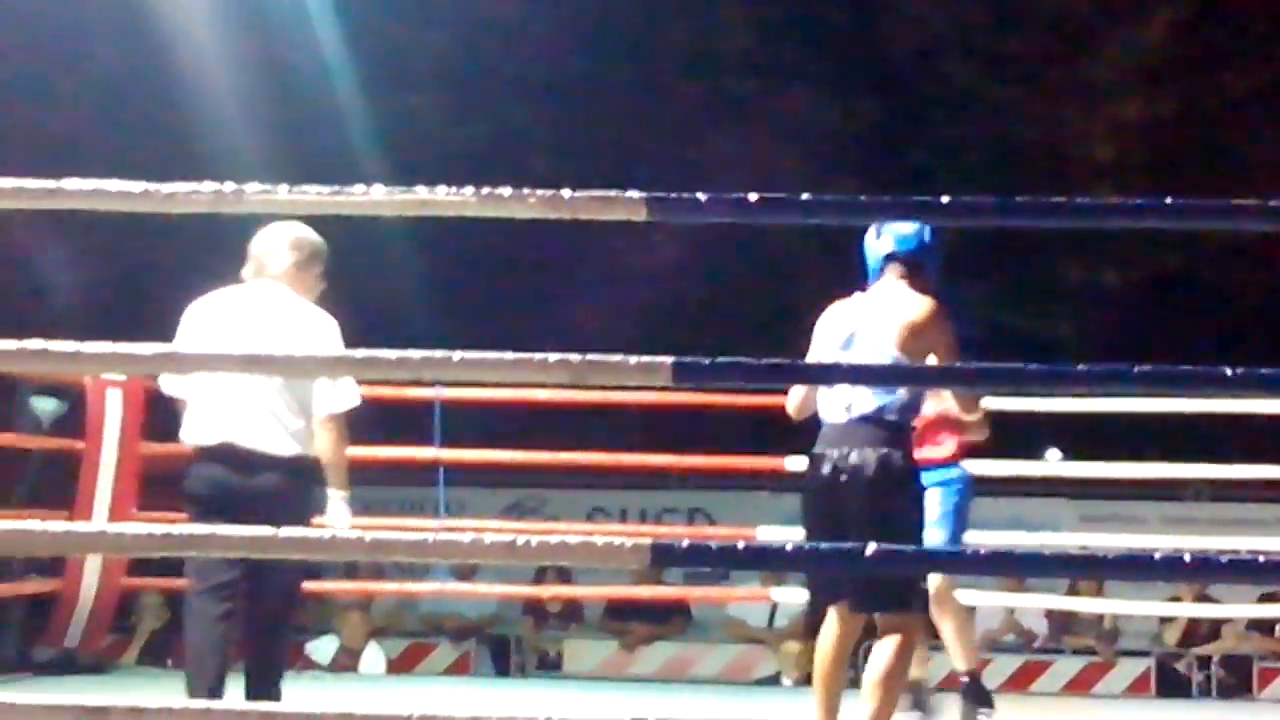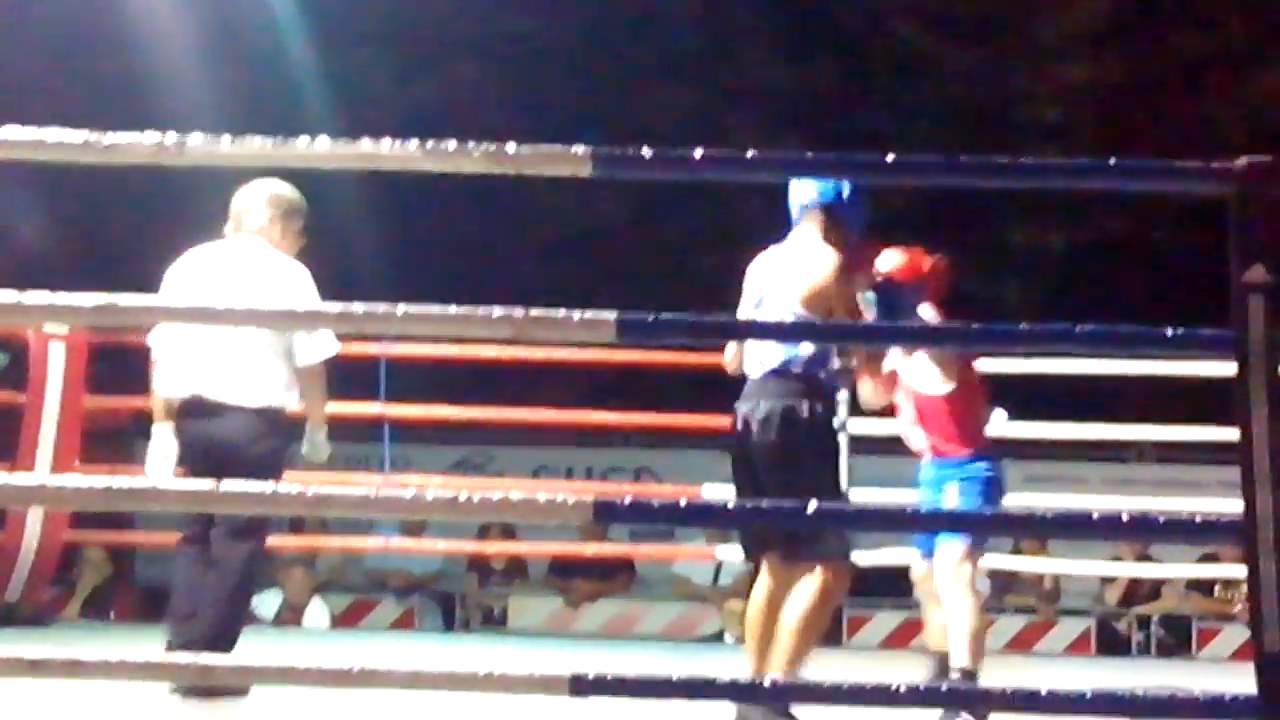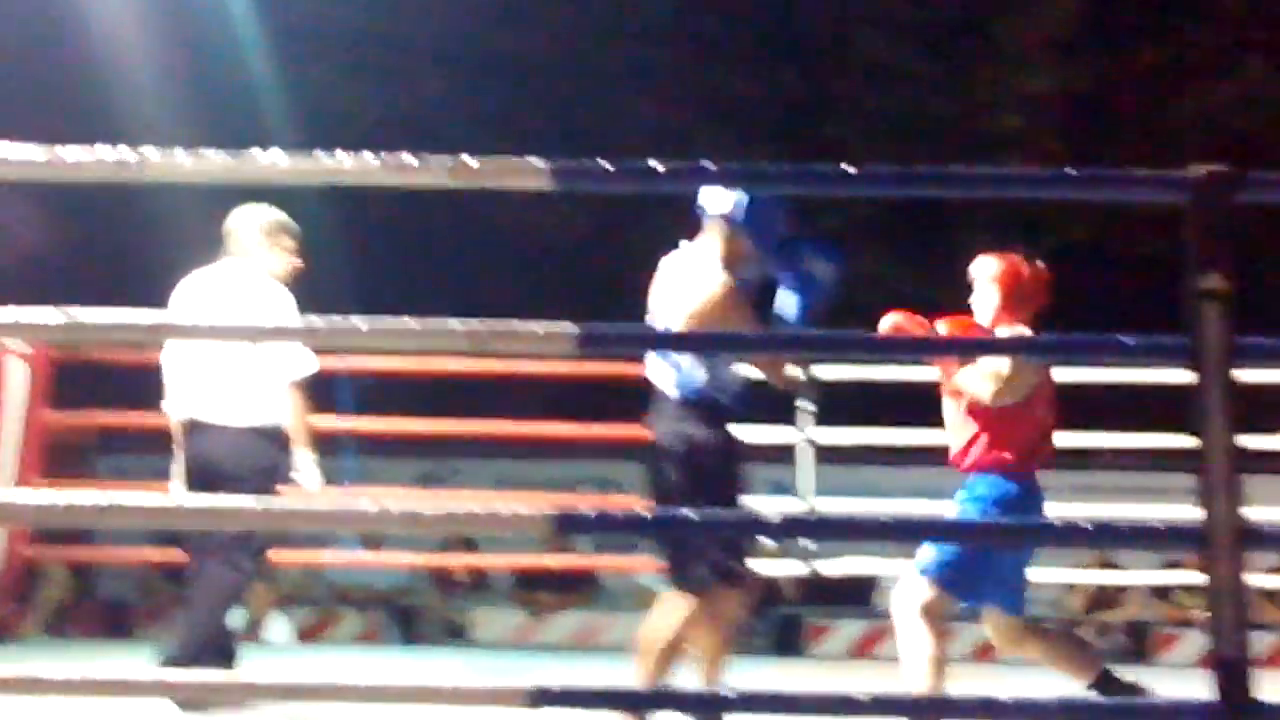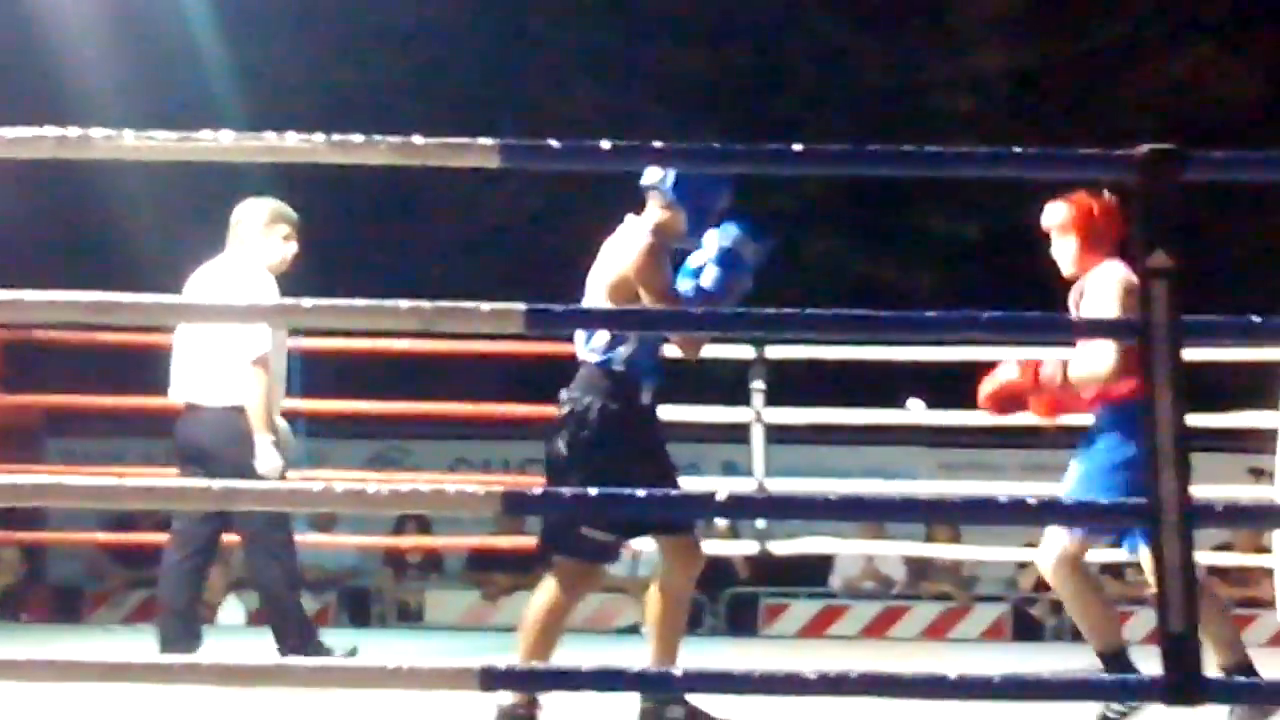
dt=0.4s
person 1, frame 1
left shoulder: (835, 314)
right shoulder: (924, 311)
left elbow: (796, 405)
right elbow: (965, 406)
left hip: (829, 461)
right hip: (880, 460)
left knee: (842, 607)
right knee: (900, 620)
person 1, frame 2
left shoulder: (762, 265)
right shoulder: (834, 269)
left elbow: (733, 360)
left hip: (755, 413)
right hip: (798, 417)
left knee: (780, 564)
right knee: (827, 567)
person 1, frame 3
left shoulder: (676, 265)
right shoulder: (720, 285)
right elbow: (778, 371)
right wrist: (801, 304)
left hip: (688, 435)
right hip: (694, 438)
left knee: (727, 581)
right knee: (701, 591)
person 1, frame 4
left shoulder: (641, 243)
right shoulder: (642, 247)
right elbow: (689, 340)
left wrist: (700, 280)
left hip: (626, 415)
right hip: (600, 415)
left knee: (683, 553)
right knee: (576, 569)
person 2, frame 1
left shoulder: (204, 310)
right shoulder: (316, 325)
left elbow: (180, 395)
right elbow: (326, 420)
right wrist: (337, 492)
left hip: (211, 469)
right hip: (281, 475)
left knee: (210, 594)
right knee: (273, 597)
left ankle: (204, 704)
right ankle: (260, 705)
person 2, frame 2
left shoulder: (187, 265)
right shoulder: (288, 275)
left elbow: (161, 353)
right elbow: (310, 363)
left wrist: (162, 427)
right wrist: (317, 429)
left hip: (196, 419)
right hip: (255, 424)
left knee: (197, 536)
right knee: (236, 543)
left ankle: (181, 647)
person 2, frame 3
left shoulder: (188, 288)
right shoulder: (269, 294)
left elbow: (173, 373)
right elbow: (288, 385)
left wrist: (181, 452)
right wrist: (304, 454)
left hip: (198, 438)
right hip: (249, 441)
left knee: (209, 554)
right knee: (238, 558)
left ankle: (211, 662)
right ankle: (185, 659)
person 2, frame 4
left shoulder: (205, 277)
right shoulder: (253, 279)
right elbow: (253, 363)
left wrist: (267, 415)
right wrist: (265, 438)
left hip: (195, 418)
right hip: (230, 423)
left knee: (191, 538)
right knee: (270, 540)
left ankle: (176, 649)
right ankle: (301, 648)
person 3, frame 1
left shoulder: (935, 365)
left elbow: (977, 428)
left wrist: (941, 415)
left hip: (941, 477)
left knee: (934, 585)
left ankle: (971, 685)
right ankle: (916, 687)
person 3, frame 2
left shoulder: (922, 322)
right shoulder: (899, 346)
right elbow: (874, 397)
right wrist: (864, 359)
left hip: (966, 467)
right hip: (936, 468)
left knee: (952, 568)
right knee: (925, 571)
left ankle: (963, 681)
right ankle: (942, 664)
person 3, frame 3
left shoulder: (1017, 342)
right shoulder: (1004, 352)
left elbow: (984, 391)
right elbow: (962, 425)
right wrist: (952, 362)
left hip: (996, 495)
right hip: (1000, 494)
left knee: (912, 602)
right knee: (1007, 631)
right ankle: (1117, 691)
person 3, frame 4
left shoulder: (1104, 283)
right shoulder: (1117, 285)
left elbow: (1106, 362)
left wrist: (1038, 375)
right wrist: (1062, 387)
left hip: (1123, 432)
right hip: (1124, 434)
left knee: (1055, 555)
left ankle: (1120, 675)
